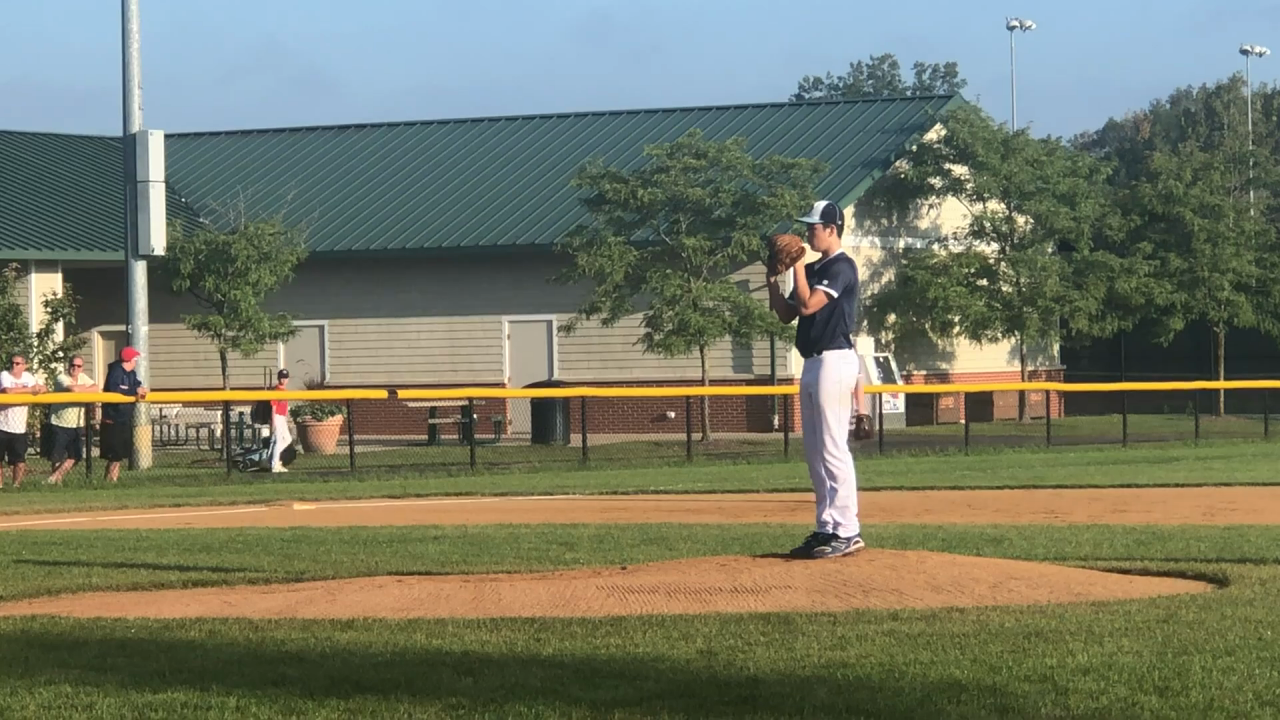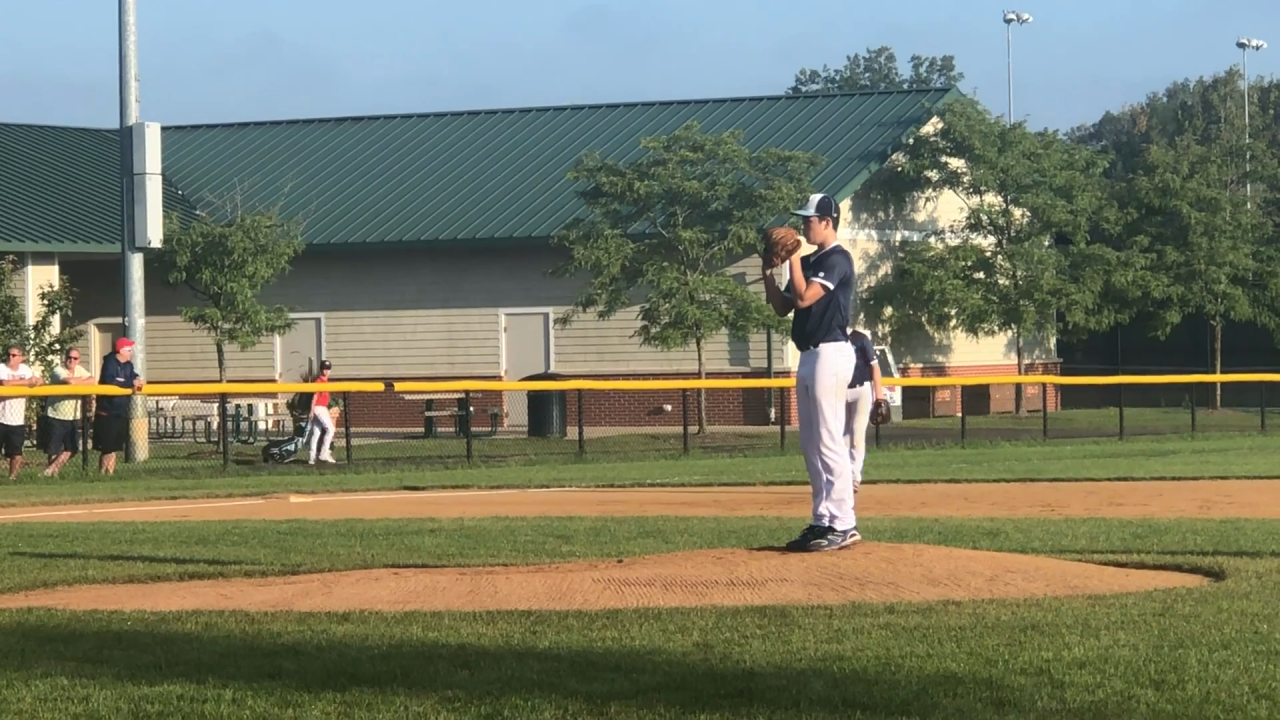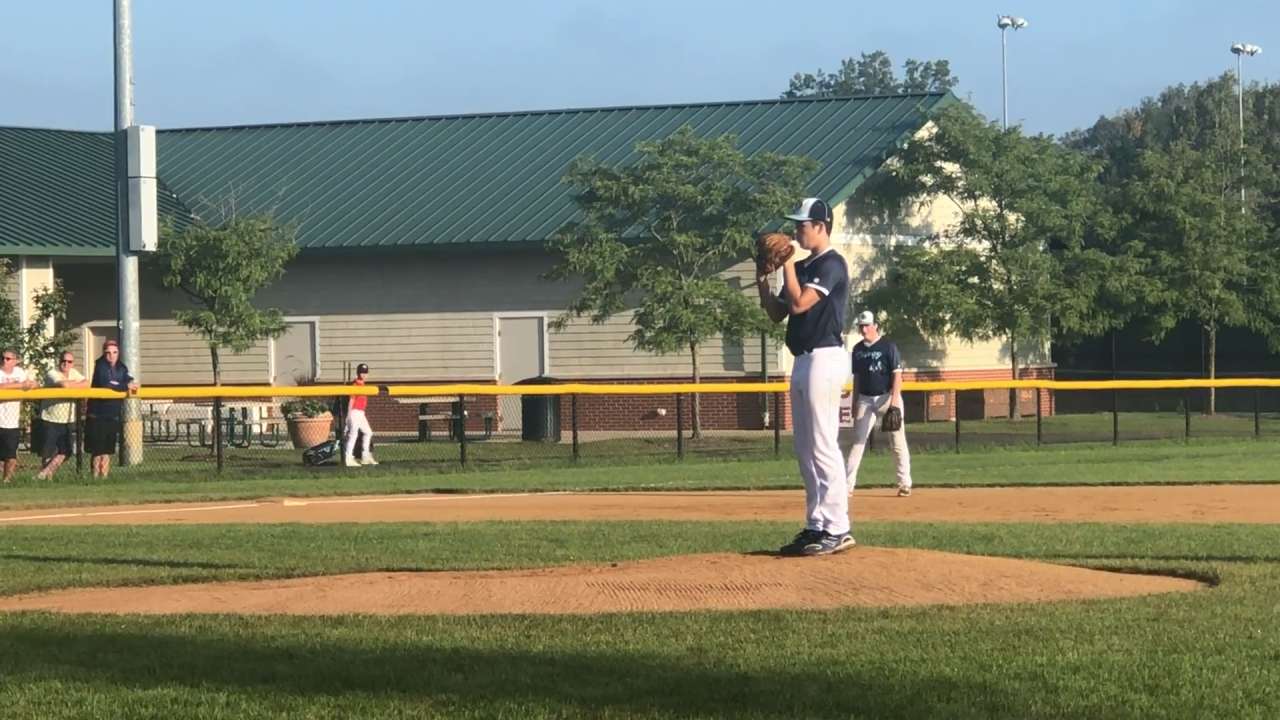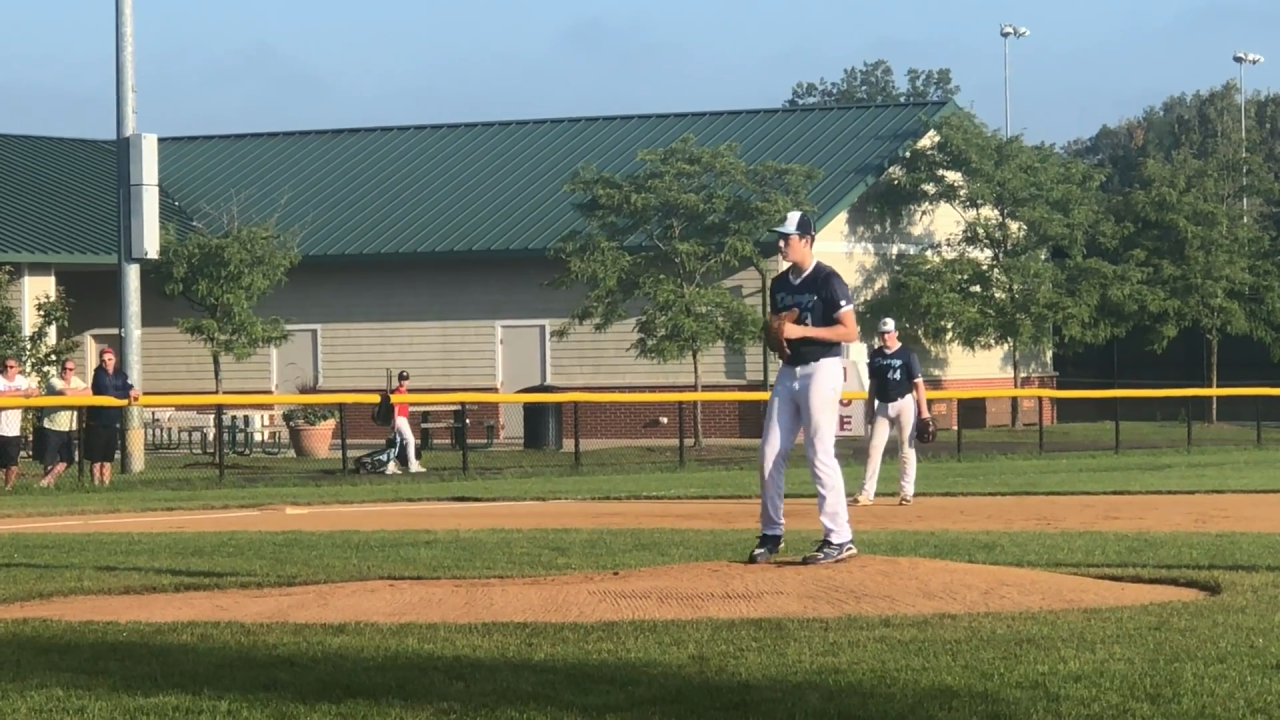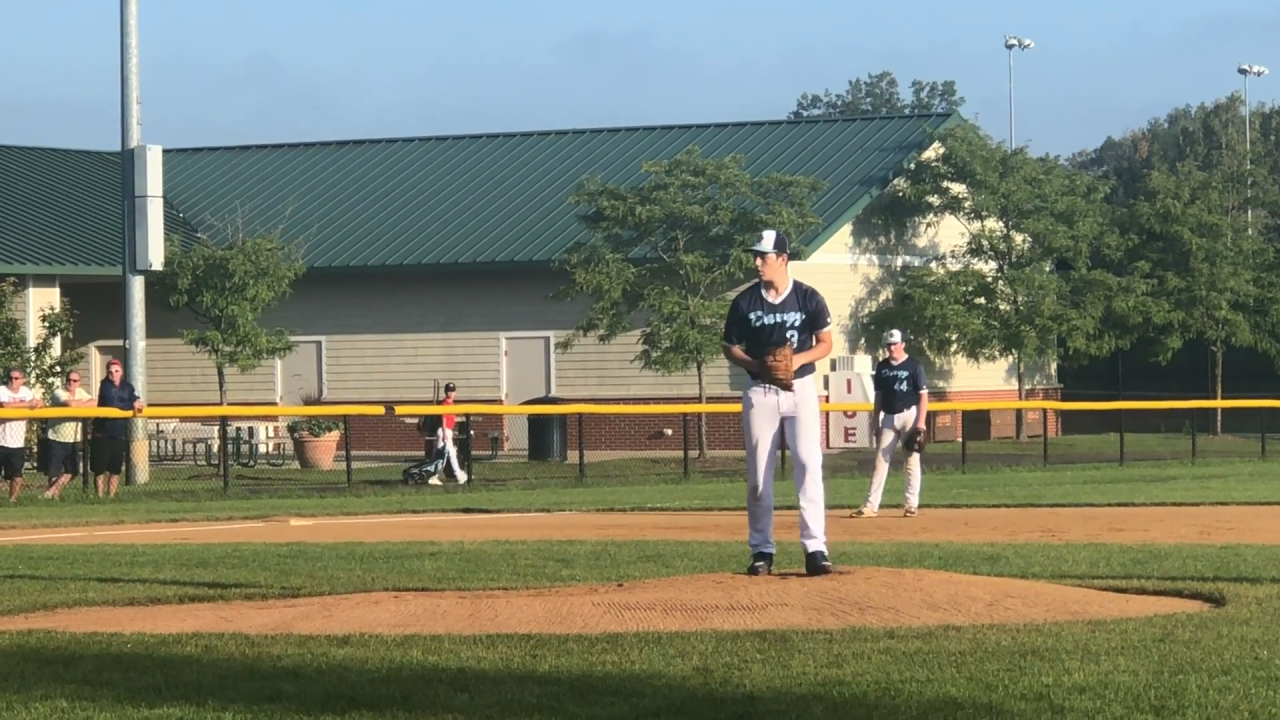
dt=0.5s
person 1, frame 1
left shoulder: (842, 267)
right shoulder: (814, 269)
left elbow: (807, 305)
right elbow: (786, 314)
left wrist: (797, 264)
right wrist: (772, 276)
left hip: (833, 362)
right hip: (813, 364)
left knee: (833, 448)
right knee: (814, 450)
left ankle: (847, 531)
right ankle: (826, 527)
person 1, frame 2
left shoulder: (837, 259)
right shoulder: (809, 261)
left elbow: (803, 298)
right elbow: (782, 306)
left wrist: (792, 257)
right wrist: (768, 270)
left hip: (830, 355)
right hip: (808, 356)
left knee: (829, 441)
right knee: (811, 444)
left ankle: (843, 525)
right ankle: (822, 521)
person 1, frame 3
left shoulder: (831, 264)
right shoulder: (803, 266)
left elbow: (799, 304)
right elbow: (777, 313)
left wrist: (787, 264)
right wrist: (763, 276)
left hip: (823, 360)
right hip: (803, 362)
left knee: (823, 447)
right knee: (805, 449)
left ankle: (837, 529)
right ankle: (817, 526)
person 1, frame 4
left shoulder: (827, 280)
right shoulder: (779, 283)
left elbow: (849, 331)
left wrist: (802, 331)
right wrist: (776, 337)
left hip: (821, 372)
right hip: (787, 373)
left knee: (820, 456)
right knee: (771, 453)
left ankle: (840, 539)
right ankle: (771, 533)
person 1, frame 5
left shoulder: (808, 298)
right shoulder: (744, 302)
left elbow: (825, 344)
right elbow: (730, 348)
left wrist: (796, 360)
right wrist: (755, 364)
left hip: (799, 389)
right hip: (759, 392)
left knee: (808, 463)
right knee: (759, 473)
left ankle: (815, 547)
right ankle: (762, 549)
